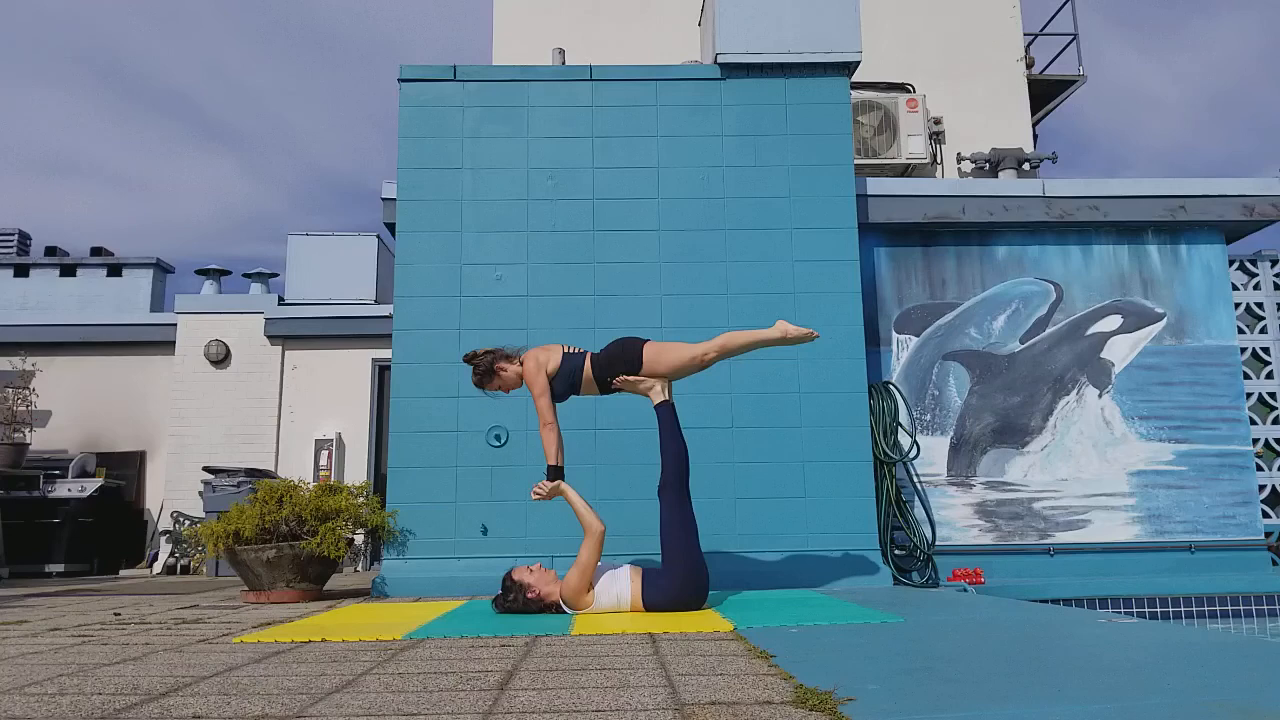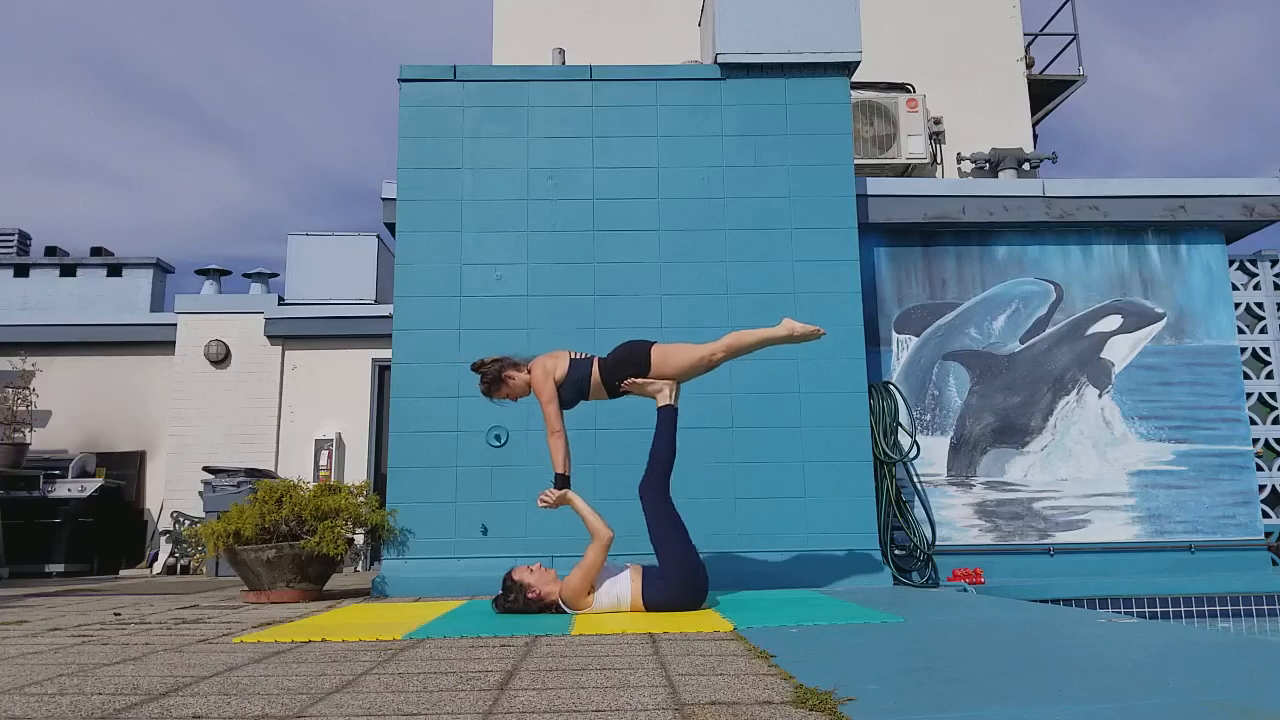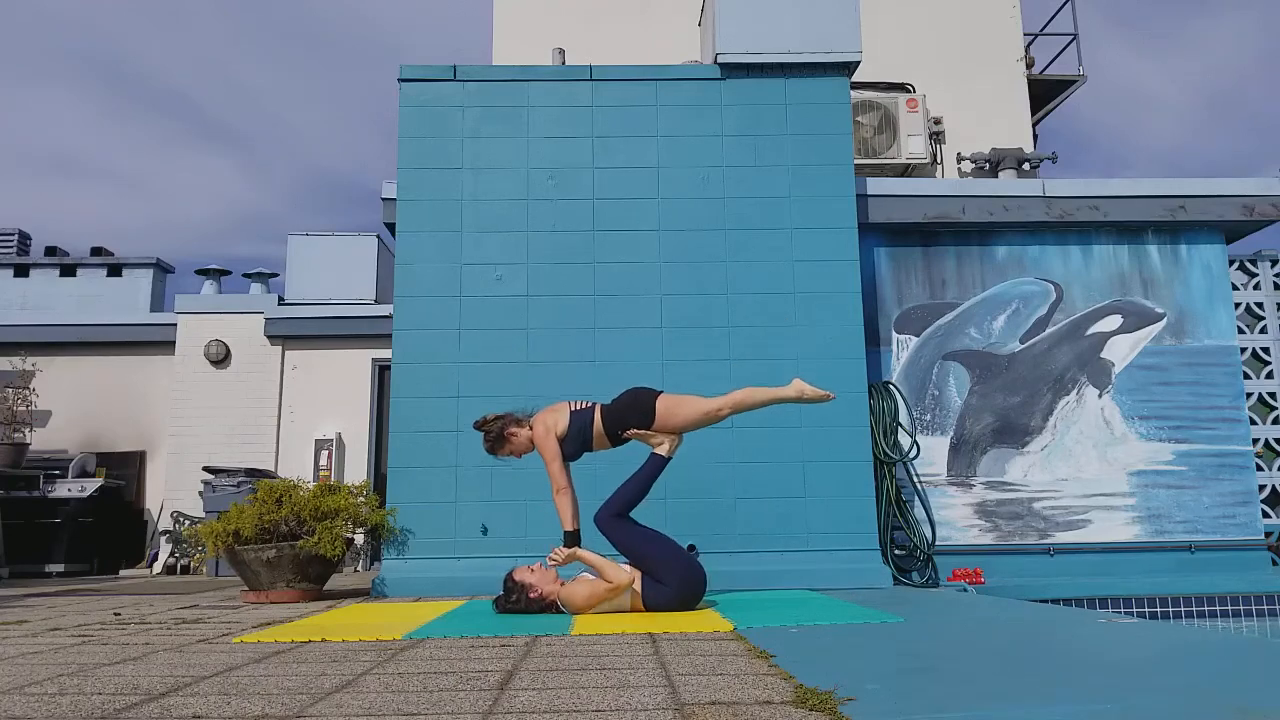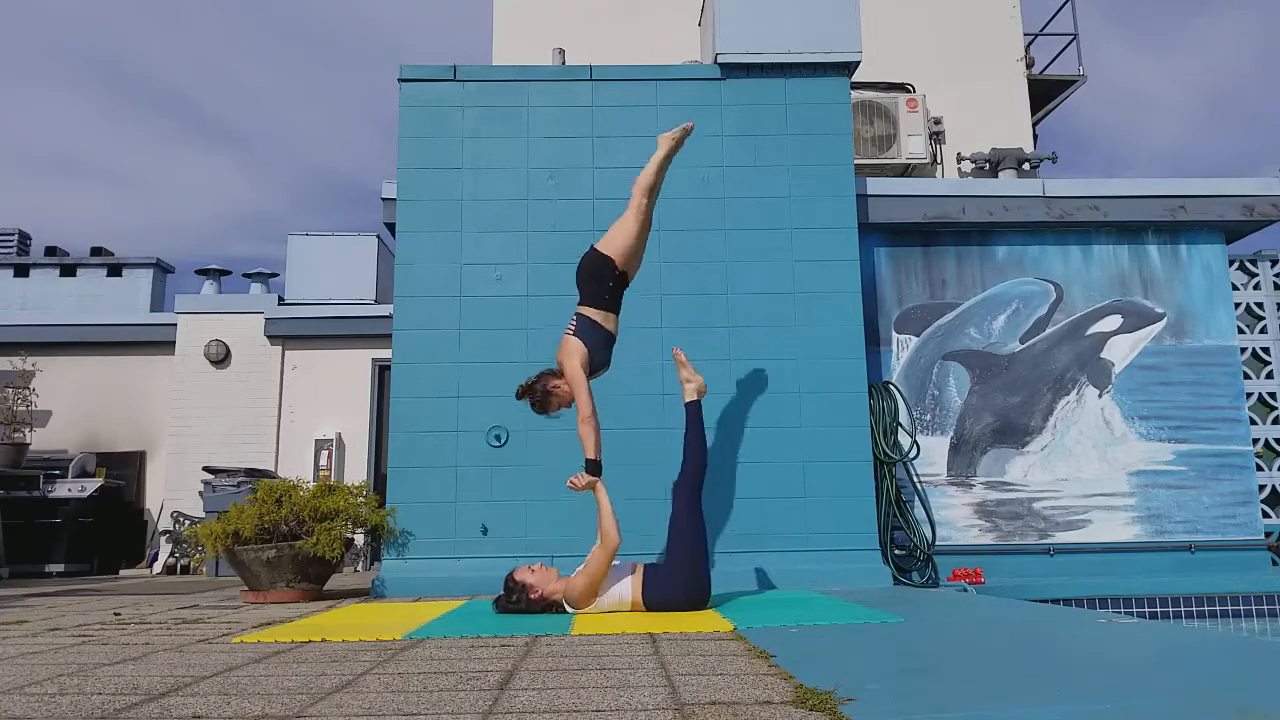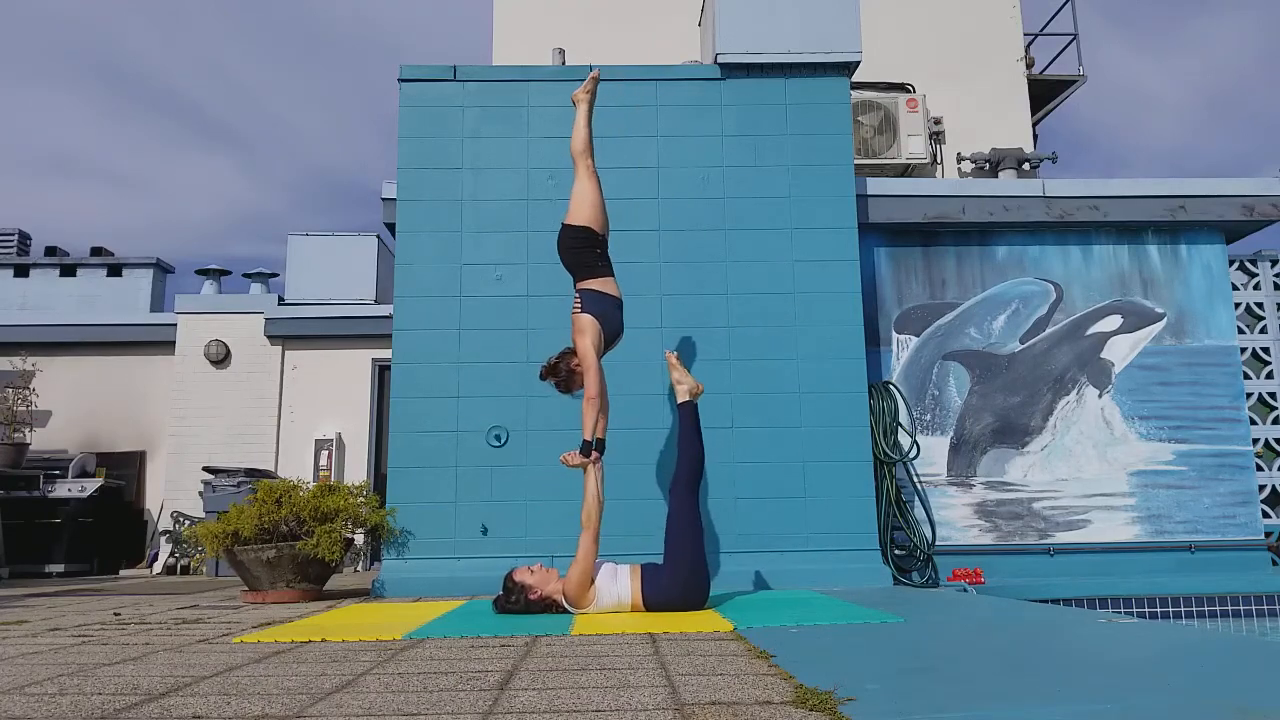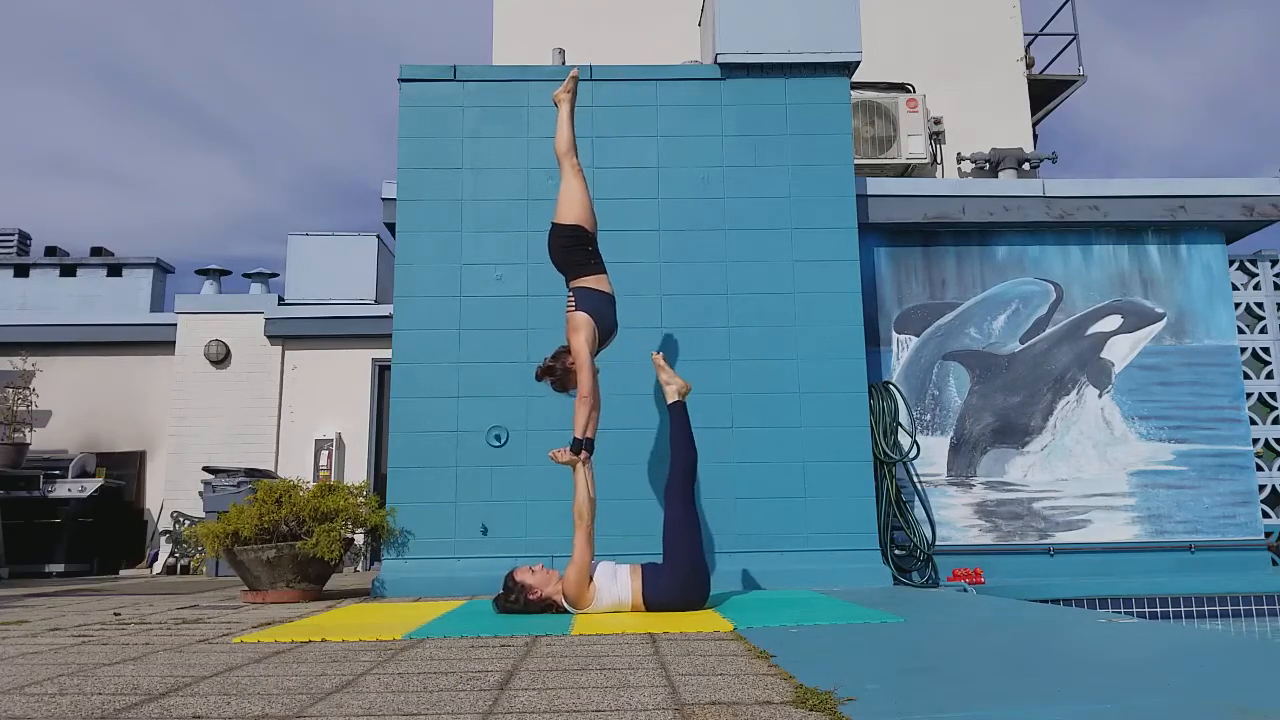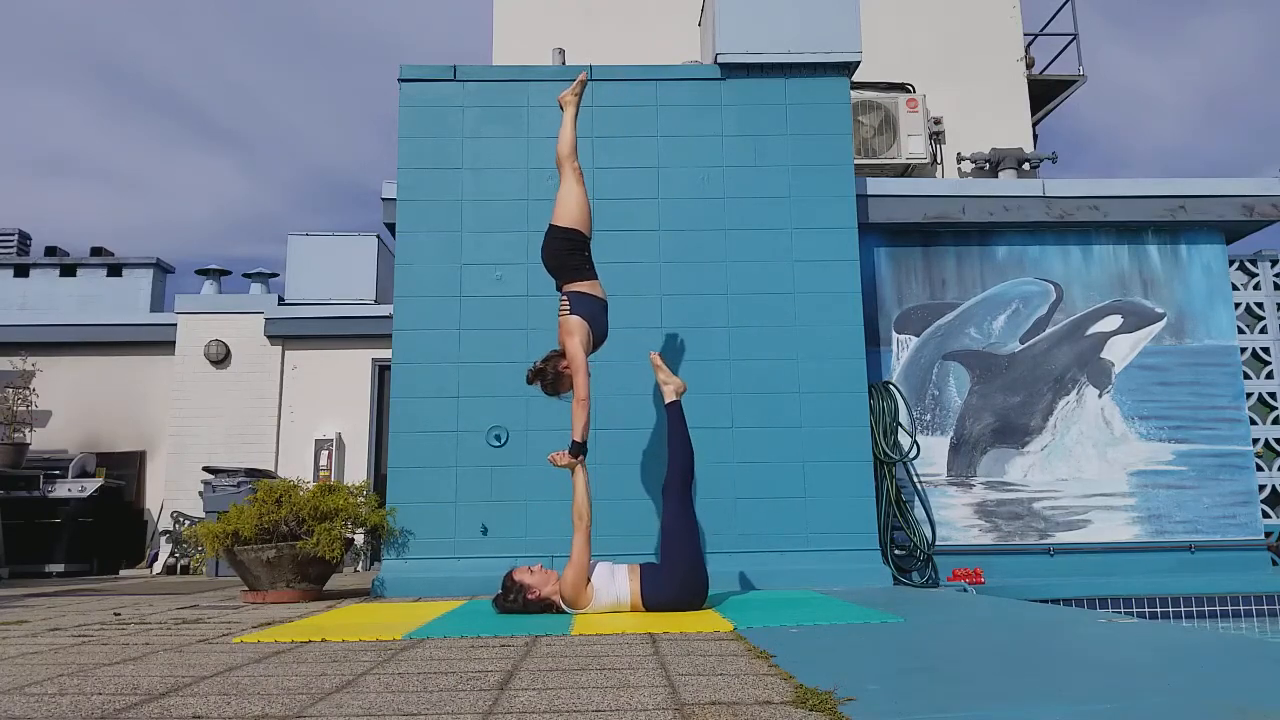
dt=0.7s
person 1, frame 1
left shoulder: (531, 365)
right shoulder: (538, 364)
left elbow: (548, 424)
right elbow: (552, 425)
left wrist: (554, 475)
right wrist: (557, 473)
left hip: (624, 362)
right hip: (621, 368)
left knee: (706, 353)
right knee: (705, 356)
left ankle: (776, 333)
right ankle: (777, 333)
person 1, frame 2
left shoulder: (539, 373)
right shoulder: (545, 372)
left elbow: (555, 432)
right elbow: (559, 433)
left wrist: (560, 483)
right wrist: (564, 482)
left hip: (632, 365)
right hip: (630, 371)
left knee: (714, 353)
right knee: (712, 357)
left ankle: (784, 331)
right ankle: (784, 331)
person 1, frame 3
left shoulder: (540, 429)
right shoulder: (549, 428)
left elbow: (561, 489)
right elbow: (566, 490)
left wrist: (571, 541)
right wrist: (575, 541)
left hip: (634, 413)
right hip: (632, 416)
left knee: (719, 407)
right knee: (719, 408)
left ankle: (792, 390)
right ankle: (792, 390)
person 1, frame 4
left shoulder: (572, 365)
right shoulder: (573, 367)
left elbow: (586, 418)
right elbow: (586, 419)
left wrist: (592, 468)
right wrist: (592, 468)
left hip: (602, 272)
right hip: (604, 281)
left knee: (638, 208)
right knee: (640, 213)
left ankle: (667, 146)
person 1, frame 5
right shoulder: (587, 344)
left elbow: (595, 399)
left wrist: (591, 446)
right wrist: (592, 446)
left hip: (586, 248)
right hip: (583, 248)
left knee: (585, 168)
right knee: (584, 168)
left ankle: (584, 102)
right ankle: (583, 103)
person 1, frame 6
right shoulder: (582, 342)
left elbow: (588, 397)
left wrist: (582, 444)
right wrist: (580, 444)
left hip: (576, 248)
right hip: (573, 248)
left knee: (570, 166)
right knee: (570, 166)
left ankle: (566, 102)
right ankle: (565, 102)
person 1, frame 7
right shoulder: (575, 344)
left elbow: (582, 399)
left wrist: (579, 447)
right wrist: (577, 447)
left hip: (570, 252)
right hip: (567, 250)
left knee: (569, 171)
right knee: (570, 170)
left ankle: (571, 106)
right ankle: (570, 106)
person 2, frame 1
left shoulder: (569, 594)
right shoulder: (571, 593)
right elbow: (596, 531)
right wrist: (564, 489)
right hip: (682, 588)
right knee: (672, 489)
right ankle: (659, 399)
person 2, frame 2
left shoulder: (572, 592)
right shoulder: (571, 593)
right elbow: (604, 536)
right wrist: (570, 497)
left hip: (677, 586)
right hip: (681, 587)
right knee: (653, 489)
right ankle: (665, 403)
person 2, frame 3
left shoulder: (570, 590)
right shoulder: (570, 596)
right elbow: (623, 580)
right wrist: (579, 553)
left hip: (678, 586)
right hip: (680, 585)
left knee: (608, 517)
right knee: (608, 517)
left ankle: (662, 449)
right ankle: (662, 451)
person 2, frame 4
left shoulder: (573, 586)
right shoulder: (574, 594)
left elbow: (605, 538)
right elbow: (611, 542)
left wrist: (596, 487)
right wrist: (598, 488)
left hip: (680, 588)
right hip: (682, 589)
right knee: (686, 490)
right ankle: (691, 396)
person 2, frame 5
left shoulder: (574, 589)
right shoulder: (574, 593)
left elbow: (593, 520)
right elbow: (589, 525)
left wrist: (593, 466)
right wrist: (589, 470)
left hip: (680, 587)
right hip: (681, 587)
right knee: (682, 491)
left ankle: (686, 398)
right ankle: (684, 397)
person 2, frame 6
left shoulder: (574, 588)
right shoulder: (573, 594)
left elbow: (587, 516)
right elbow: (583, 524)
left wrist: (583, 465)
right wrist: (578, 468)
left hip: (679, 585)
right hip: (681, 587)
right knee: (679, 492)
right ankle: (673, 397)
person 2, frame 7
left shoulder: (571, 589)
right shoulder: (571, 593)
left elbow: (584, 521)
right elbow: (582, 524)
left wrist: (579, 467)
right wrist: (577, 469)
left hip: (678, 586)
right hip: (680, 587)
right knee: (676, 492)
right ankle: (670, 398)
